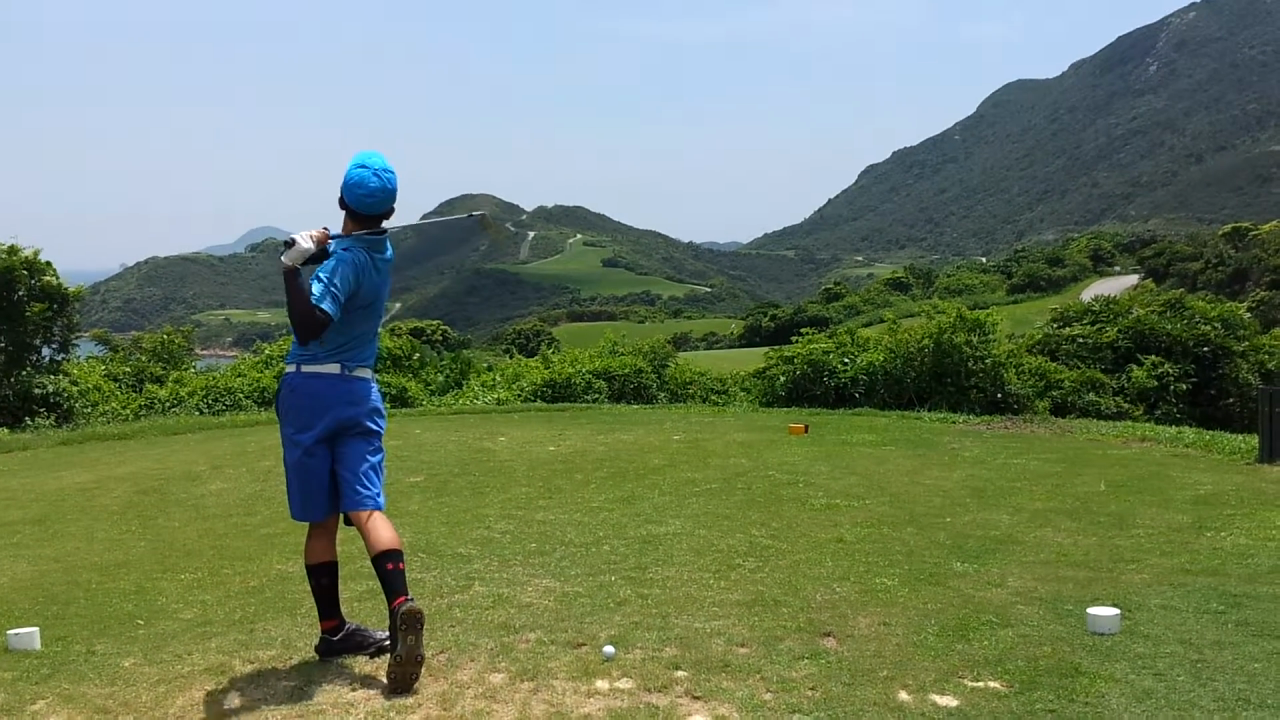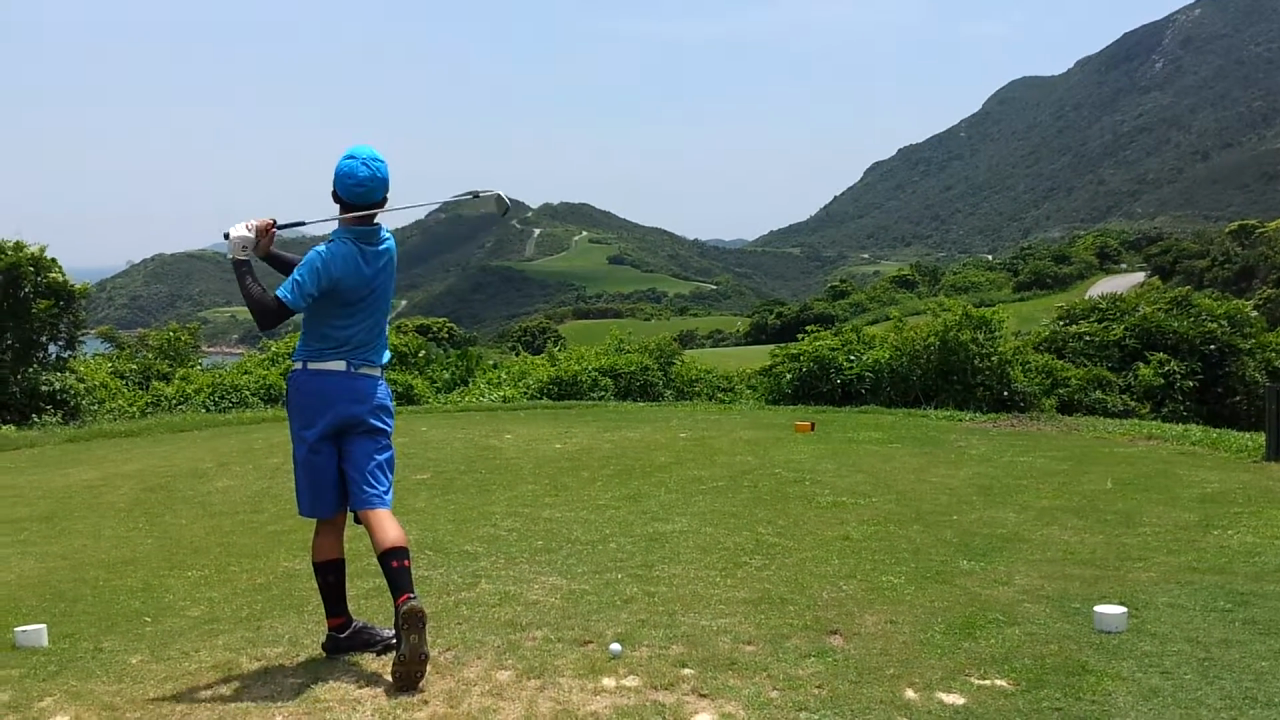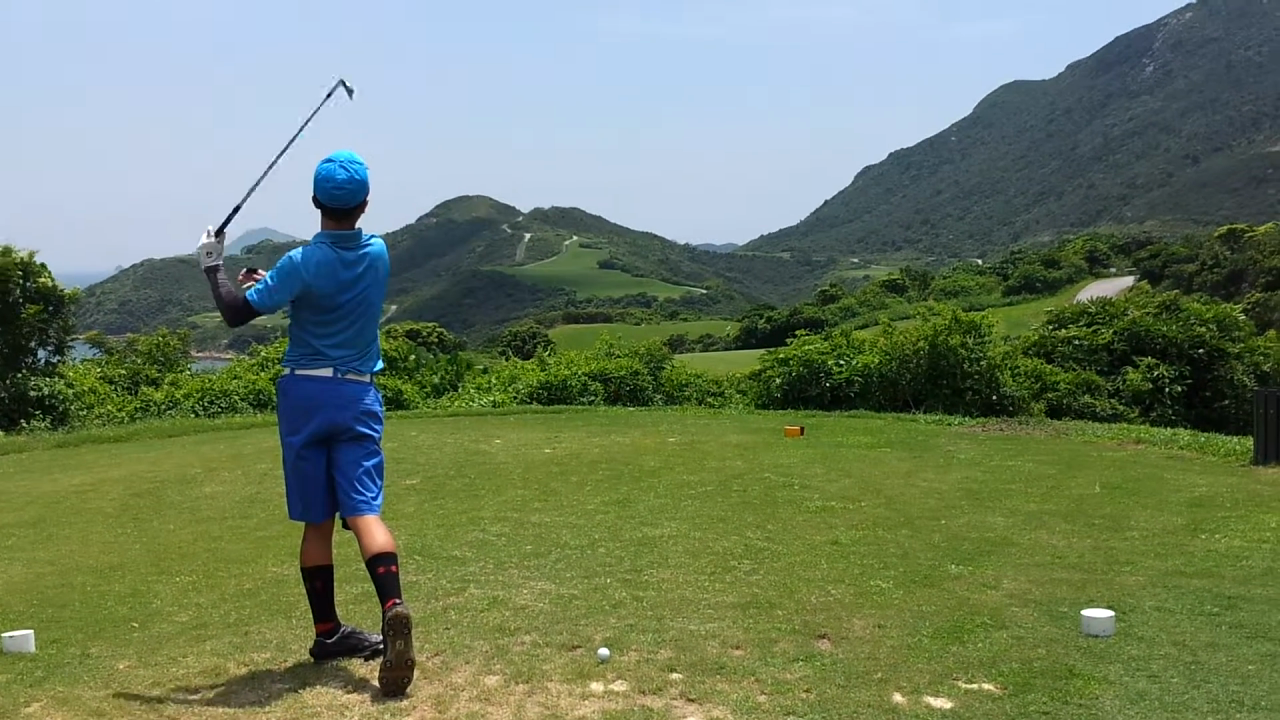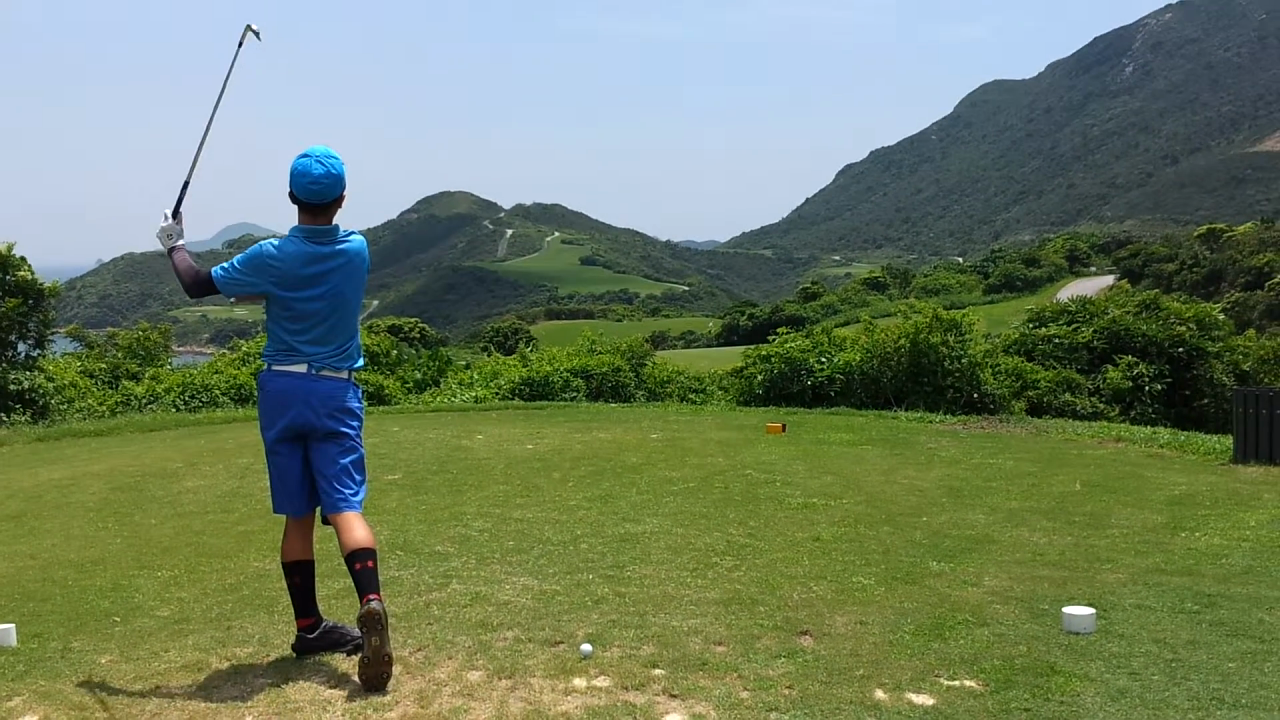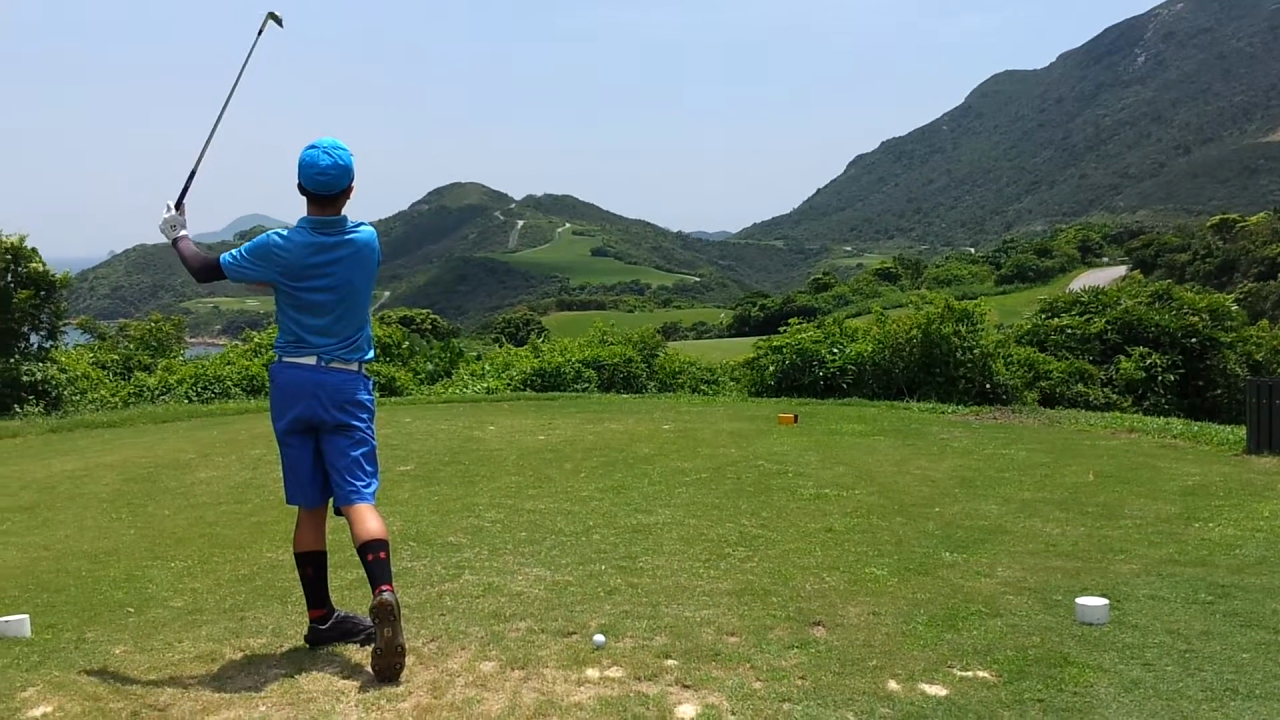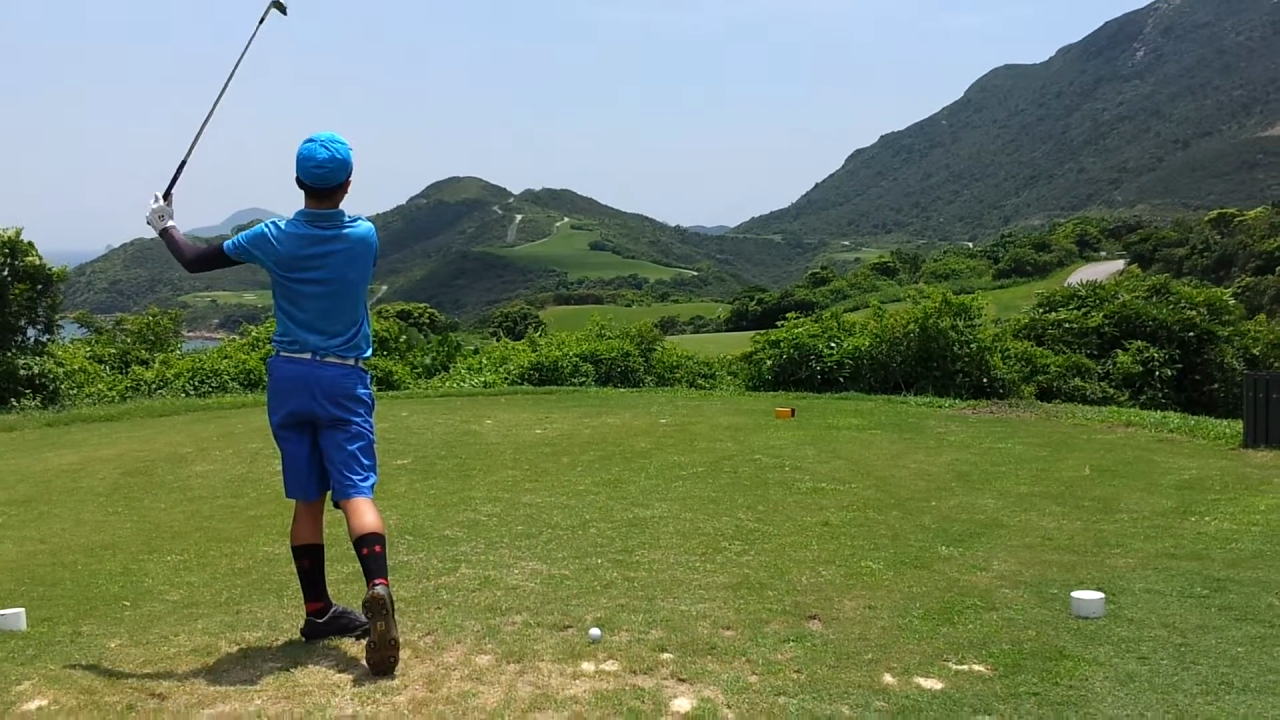
dt=0.3s
person 1, frame 1
left shoulder: (346, 261)
right shoulder: (379, 248)
left elbow: (307, 328)
right elbow: (327, 256)
left wrist: (294, 260)
right wrist: (306, 249)
left hip: (308, 391)
right hip: (358, 392)
left knee: (322, 518)
right knee: (367, 509)
left ankle: (333, 629)
right ankle: (401, 606)
person 1, frame 2
left shoulder: (329, 255)
right shoulder: (386, 247)
left elbow: (267, 315)
left wrist: (242, 258)
right wrist: (268, 251)
left hip: (317, 388)
right hip: (367, 388)
left knee: (328, 514)
right knee: (374, 504)
left ankle: (340, 627)
right ankle: (406, 602)
person 1, frame 3
left shoulder: (301, 263)
right shoulder: (378, 254)
left elbow: (234, 313)
left wrist: (213, 265)
right wrist: (271, 283)
left hip: (305, 394)
right hip: (357, 396)
left knee: (317, 519)
right knee: (364, 510)
left ankle: (328, 632)
right ankle: (393, 608)
person 1, frame 4
left shoulder: (272, 257)
right shoulder: (357, 250)
left elbow: (197, 285)
left wrist: (174, 244)
left hip: (282, 390)
right hip: (336, 392)
left knee: (297, 513)
right knee: (346, 506)
left ankle: (309, 626)
right ankle: (371, 602)
person 1, frame 5
left shoulder: (280, 246)
right shoulder: (368, 241)
left elbow: (204, 270)
left wrist: (176, 234)
left hip: (292, 382)
right hip: (346, 384)
left knee: (310, 505)
right knee: (358, 498)
left ankle: (321, 617)
right ankle: (384, 595)
person 1, frame 6
left shoulder: (276, 238)
right shoulder: (365, 236)
left elbow: (196, 261)
left wrist: (164, 225)
left hip: (290, 377)
right hip: (344, 380)
left knee: (307, 497)
right knee: (356, 492)
left ankle: (317, 611)
right ankle: (378, 588)
